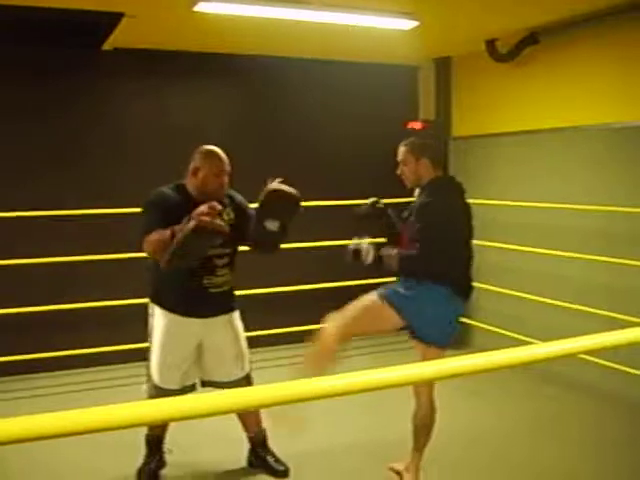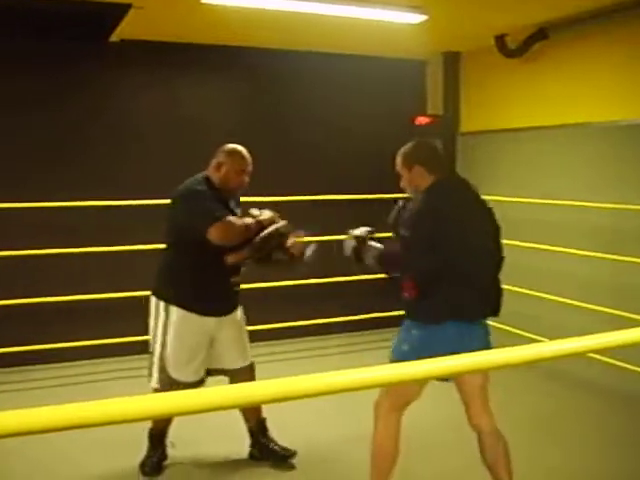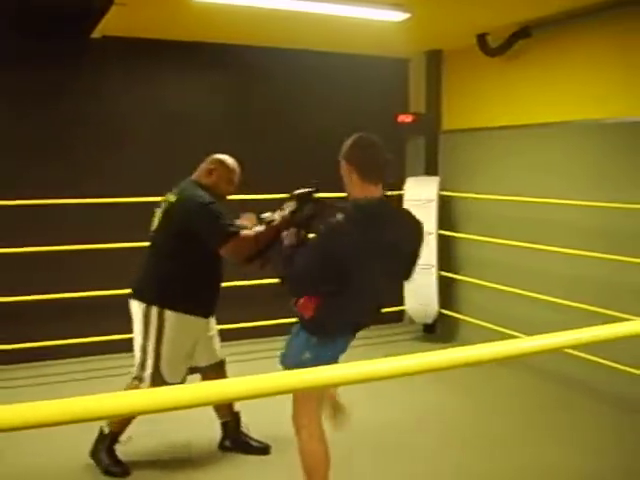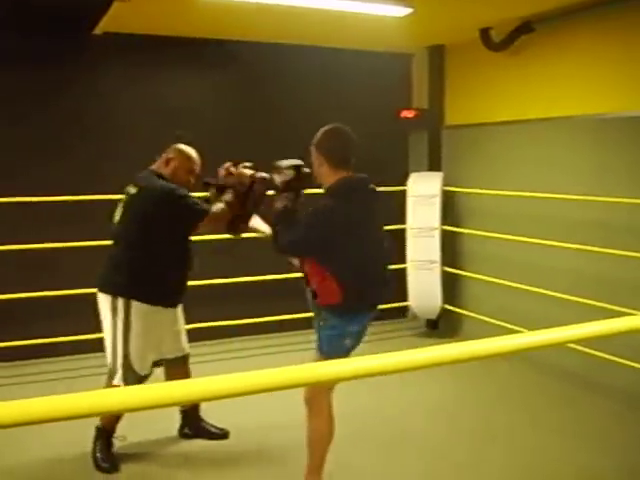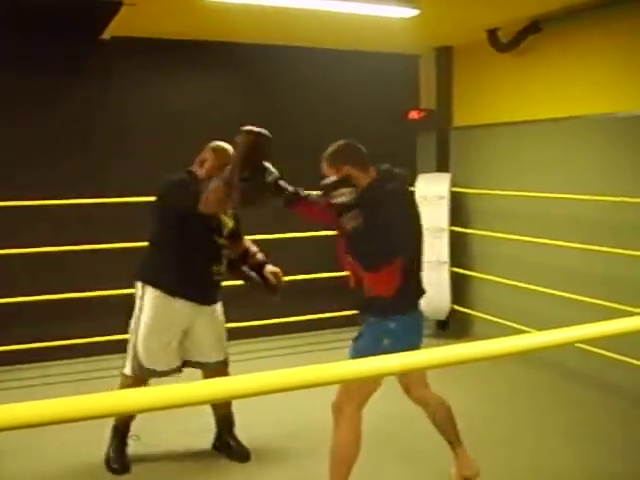
dt=1s
person 1, frame 1
left shoulder: (432, 201)
right shoulder: (450, 198)
left elbow: (427, 258)
left wrist: (382, 256)
right wrist: (395, 230)
left hip: (425, 292)
right hip: (449, 301)
left knee: (336, 325)
right knee: (423, 390)
person 1, frame 2
left shoulder: (427, 207)
right shoulder: (476, 205)
left elbow: (408, 261)
right elbow: (491, 261)
left wrist: (367, 248)
left hip: (433, 324)
right hip: (472, 322)
left knee: (388, 411)
right knee: (482, 420)
person 1, frame 3
left shoulder: (342, 229)
right shoulder: (408, 224)
left elbow: (297, 279)
right elbow: (400, 273)
left wrist: (292, 232)
left hip: (324, 327)
right hip: (354, 319)
left knee: (306, 421)
right ankle: (331, 403)
person 1, frame 4
left shoulder: (332, 211)
right shoulder: (361, 192)
left elbow: (284, 241)
left wrist: (283, 198)
left hip: (346, 310)
right hip: (357, 294)
left knee: (316, 397)
person 1, frame 5
left shoulder: (386, 197)
right shoulder: (371, 196)
left elbow: (377, 256)
right elbow: (324, 211)
left wrist: (350, 213)
right wrist: (281, 185)
left hip: (393, 315)
right hip: (400, 312)
left knee: (347, 407)
right knee: (419, 391)
person 2, frame 1
left shoulder: (233, 202)
right shoulder: (164, 200)
right elbow: (152, 245)
right wrist: (191, 223)
left hip: (222, 311)
right hip: (175, 311)
left knee: (240, 380)
right knee: (163, 387)
left ankle: (259, 449)
right ankle: (153, 452)
person 2, frame 2
left shoulder: (227, 197)
right shoulder: (194, 194)
left elbow: (243, 241)
right elbow: (223, 234)
left wrist: (285, 243)
right wrist: (258, 221)
left hip: (225, 304)
right hip: (182, 304)
left knee: (242, 369)
right knee: (171, 380)
left ankle: (260, 440)
right ankle: (156, 445)
person 2, frame 3
left shoulder: (188, 198)
right shoulder: (197, 203)
left elbow: (208, 242)
right elbow: (235, 248)
left wrist: (241, 227)
right wrist: (274, 226)
left hip: (191, 307)
right hip: (164, 306)
left knee: (214, 368)
right knee: (150, 381)
left ankle: (233, 434)
right ankle: (104, 444)
person 2, frame 4
left shoulder: (152, 190)
right shoulder: (162, 193)
left elbow: (191, 216)
right elbow: (210, 222)
left wrist: (225, 189)
right wrist: (234, 192)
left hip: (160, 296)
right hip: (130, 297)
left knee: (177, 359)
right knee: (126, 374)
left ankle: (190, 420)
right ankle: (102, 439)
person 2, frame 5
left shoulder: (225, 198)
right shoulder: (184, 185)
left elbow: (235, 241)
right elbow: (216, 202)
left wrist: (260, 263)
right wrist: (244, 155)
left hip: (206, 297)
right hip: (163, 293)
left knee: (216, 365)
right knee: (140, 368)
left ankle: (225, 433)
right ankle: (118, 439)
